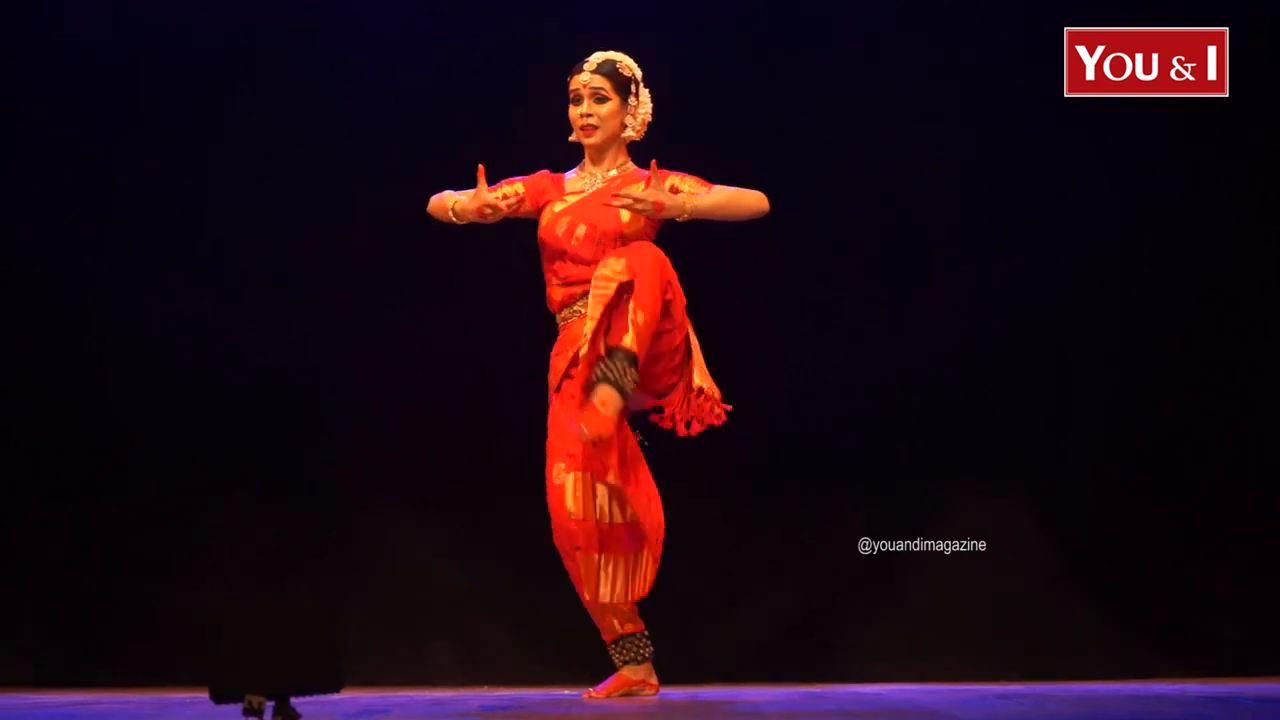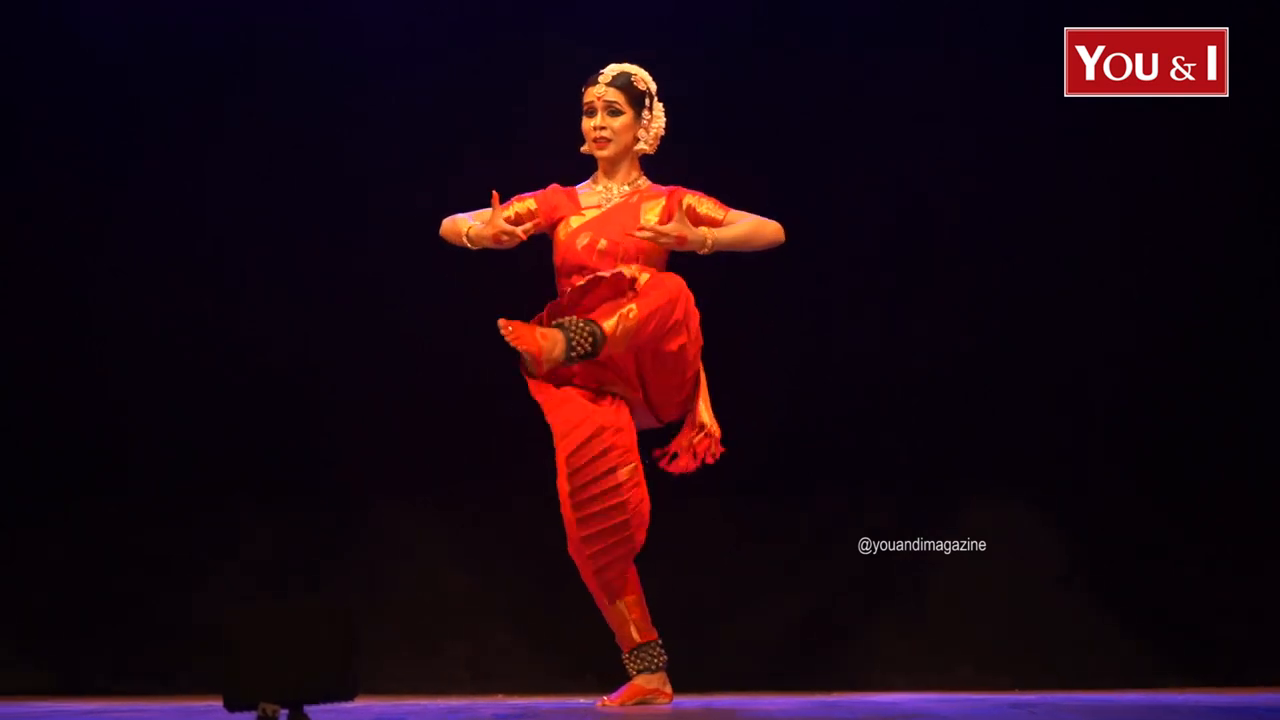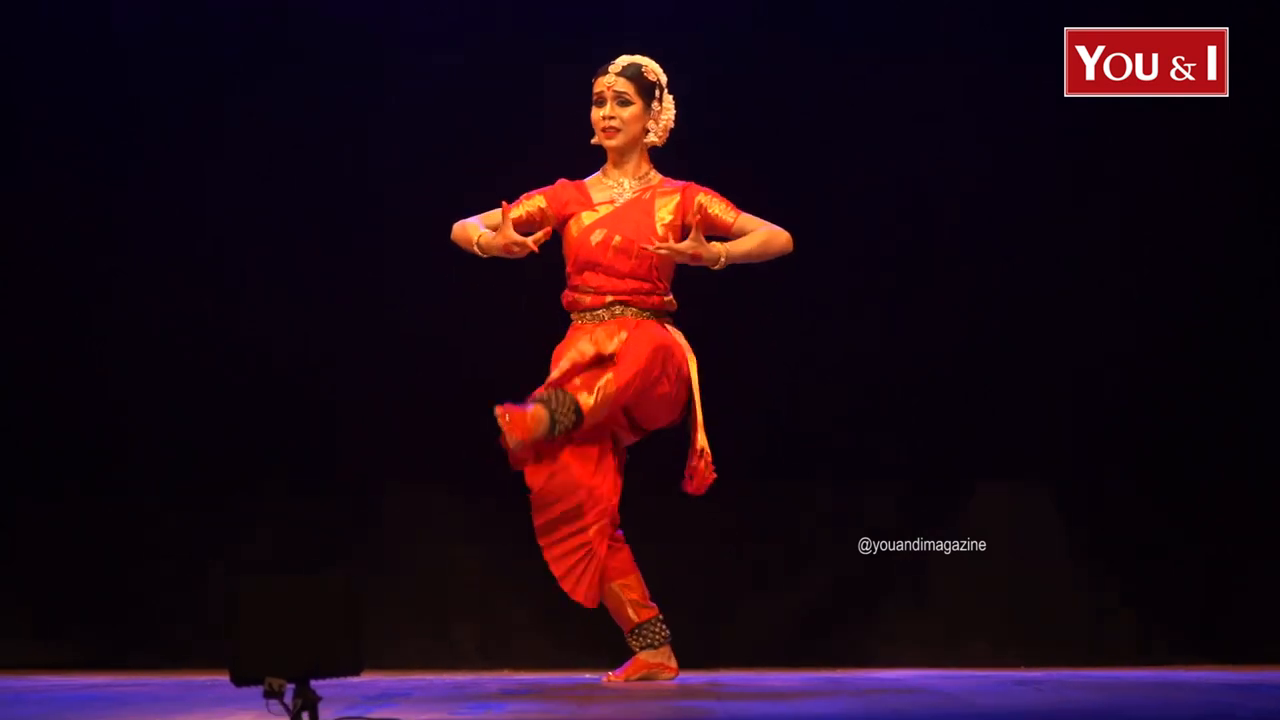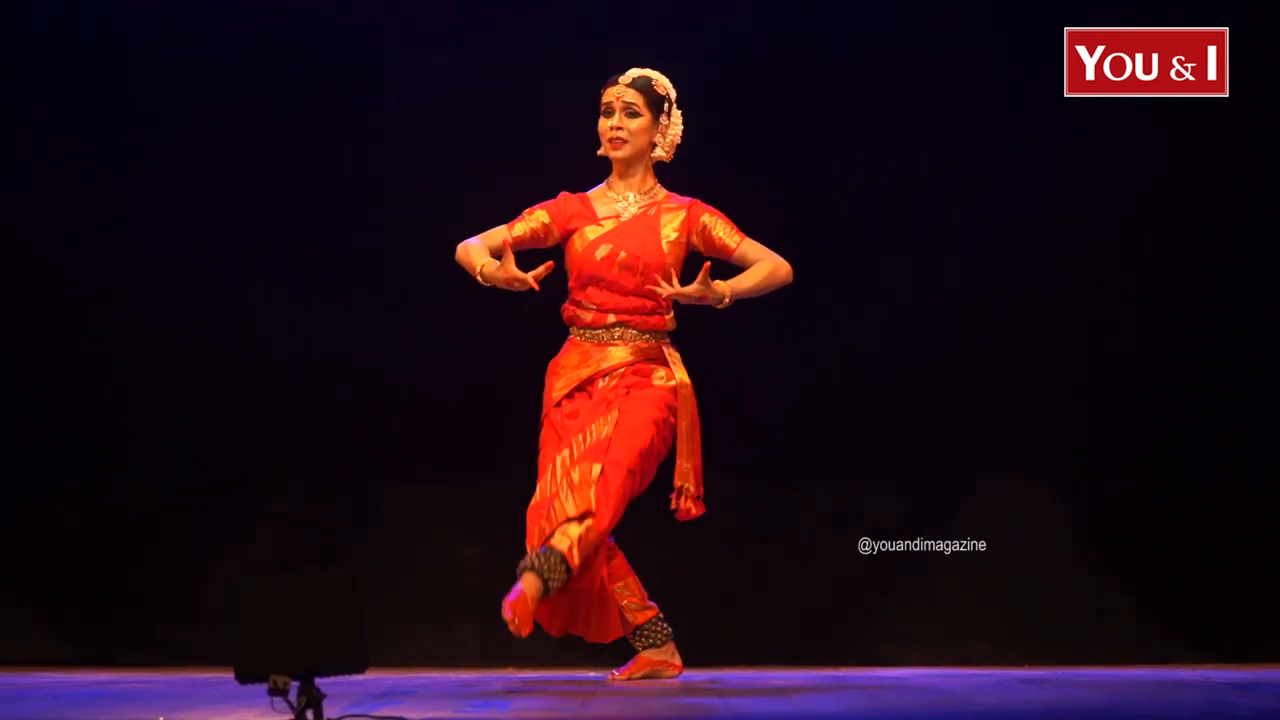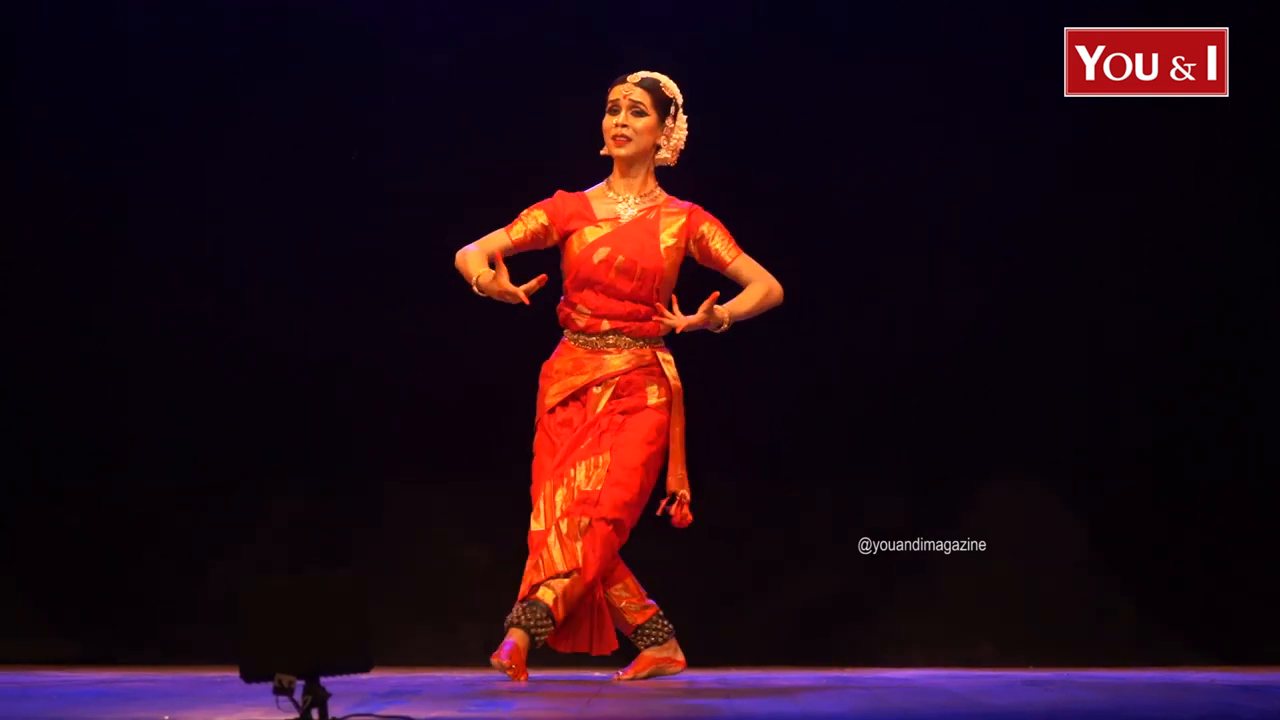
dt=0.2s
person 1, frame 1
left shoulder: (652, 185)
right shoulder: (546, 187)
left elbow: (756, 203)
right elbow: (437, 203)
left wrist: (675, 207)
right wrist: (469, 208)
left hip: (643, 352)
right hip: (576, 355)
left knee: (639, 265)
right knee: (579, 511)
left ankle: (616, 382)
right ankle: (634, 663)
person 1, frame 2
left shoulder: (669, 202)
right shoulder: (558, 202)
left elbow: (772, 232)
right elbow: (450, 225)
left wrist: (698, 238)
right wrist: (484, 233)
left hip: (647, 369)
right hip: (584, 376)
left knee: (664, 292)
right knee: (595, 521)
left ankle: (560, 344)
right ankle: (649, 671)
person 1, frame 3
left shoulder: (680, 198)
right shoulder: (567, 197)
left elbow: (780, 239)
right elbow: (461, 229)
left wrist: (710, 254)
right wrist: (493, 241)
left hip: (648, 368)
right hip: (582, 366)
left knee: (640, 341)
right knee: (582, 509)
left ankle: (545, 414)
right ankle: (652, 646)
person 1, frame 4
left shoulder: (685, 214)
right shoulder: (570, 210)
left elbow: (779, 268)
right elbow: (468, 248)
left wrist: (716, 294)
right wrist: (493, 270)
left hip: (646, 376)
right hip: (577, 375)
left knee: (601, 457)
right knee: (583, 520)
left ankle: (539, 573)
right ankle: (656, 645)
person 1, frame 5
left shoulder: (685, 220)
right shoulder: (568, 208)
left elbow: (769, 288)
right elbow: (469, 252)
left wrist: (714, 318)
right wrist: (487, 280)
left hip: (641, 385)
right hip: (570, 381)
left knee: (592, 509)
right knee: (563, 519)
left ankle: (525, 629)
right ankle: (659, 643)
